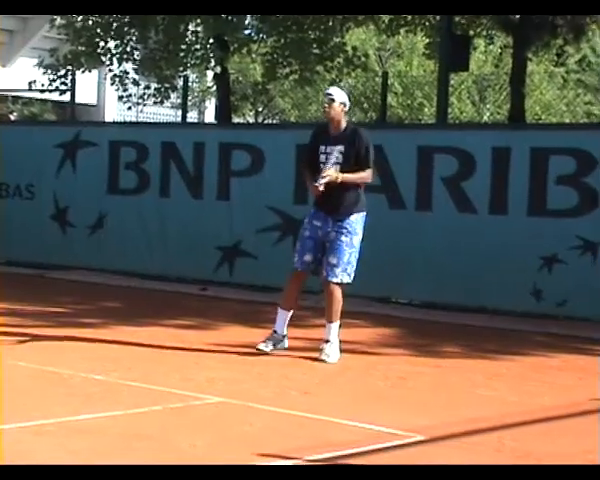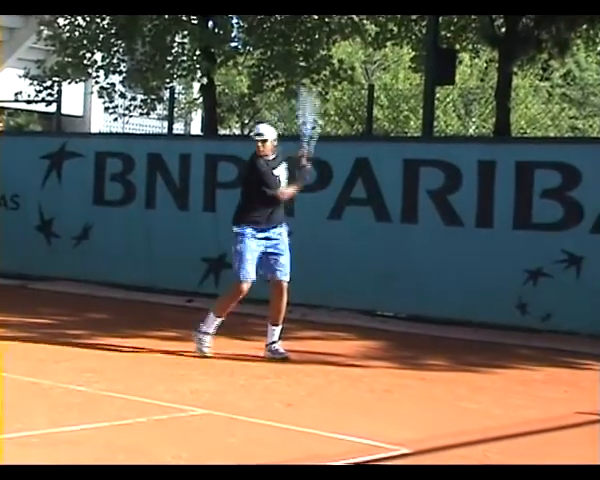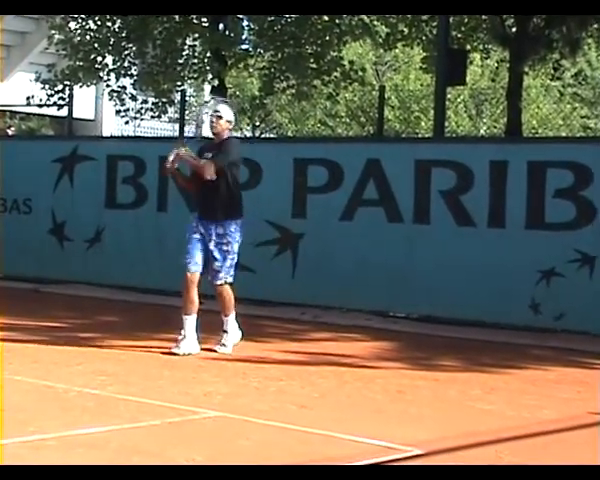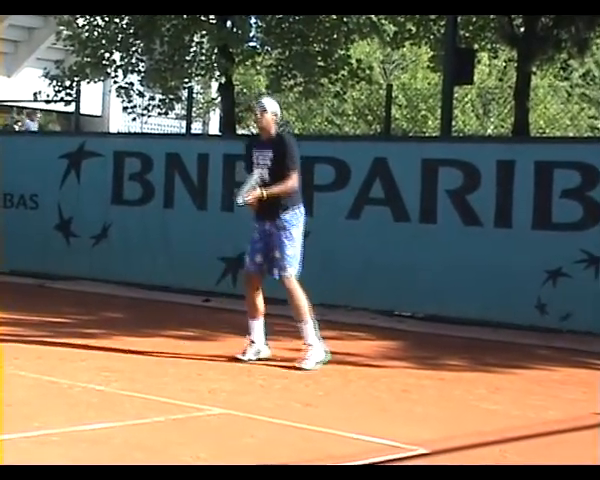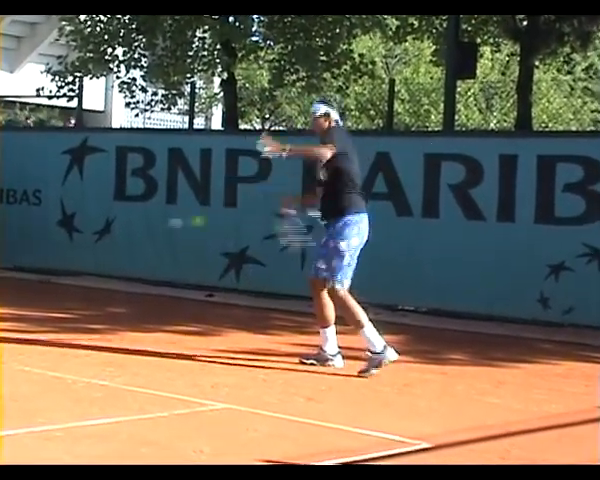
dt=1s
person 1, frame 1
left shoulder: (358, 135)
right shoulder: (318, 134)
left elbow: (367, 175)
left wrist: (339, 177)
right wrist: (313, 183)
left hip: (348, 217)
right hip: (319, 213)
left knee: (332, 281)
right knee: (297, 274)
left ankle: (331, 342)
right ankle: (279, 334)
person 1, frame 2
left shoulder: (277, 159)
right shoulder: (257, 165)
right elbow: (283, 195)
left wrist: (301, 165)
right wrist: (302, 177)
left hip: (276, 231)
right hip: (249, 231)
left knee: (281, 285)
right knee: (242, 288)
left ankle: (273, 343)
right ankle: (206, 330)
person 1, frame 3
left shoulder: (230, 145)
right shoulder: (205, 148)
left elbow: (207, 171)
right elbow: (194, 185)
left wrist: (185, 157)
right wrist: (174, 170)
left hip: (227, 224)
right hip: (202, 221)
left knee: (220, 282)
right knee: (190, 277)
left ankle: (231, 331)
right ankle: (188, 338)
person 1, frame 4
left shoulder: (285, 142)
right shoulder: (252, 143)
left elbow: (292, 183)
left wrist: (262, 193)
right wrist: (252, 197)
left hip: (287, 216)
right hip: (263, 219)
left knee: (288, 280)
right knee: (252, 280)
left ankle: (314, 344)
right ankle: (257, 343)
person 1, frame 5
left shoulder: (336, 136)
right shoulder: (326, 142)
left elbow: (323, 154)
left wrist: (284, 149)
right wrist: (301, 201)
left hip: (350, 221)
right hip: (336, 222)
left knee: (337, 290)
right knee: (318, 284)
left ankle: (379, 349)
right ankle: (329, 351)
